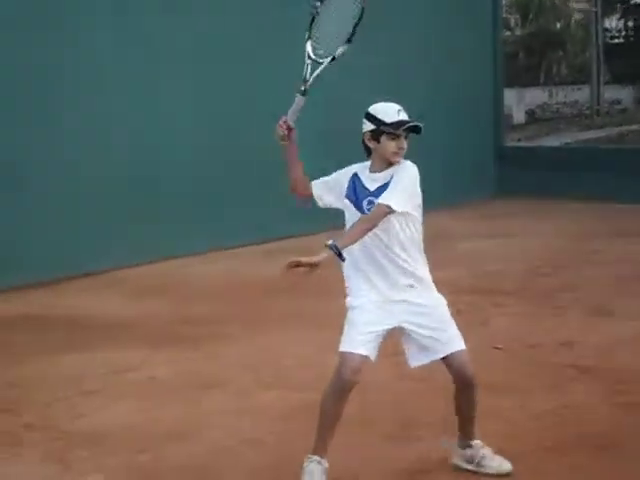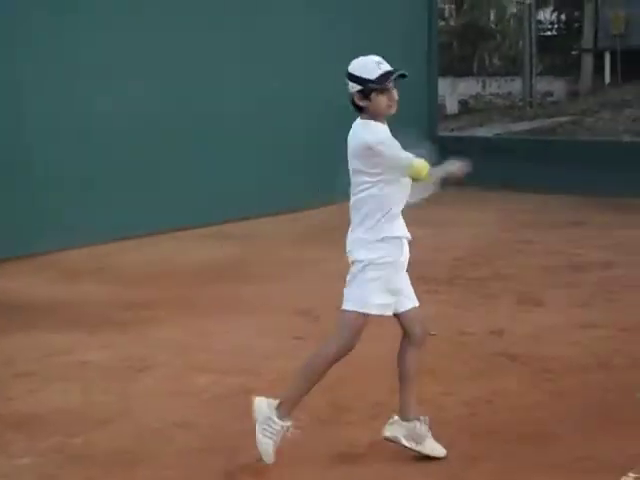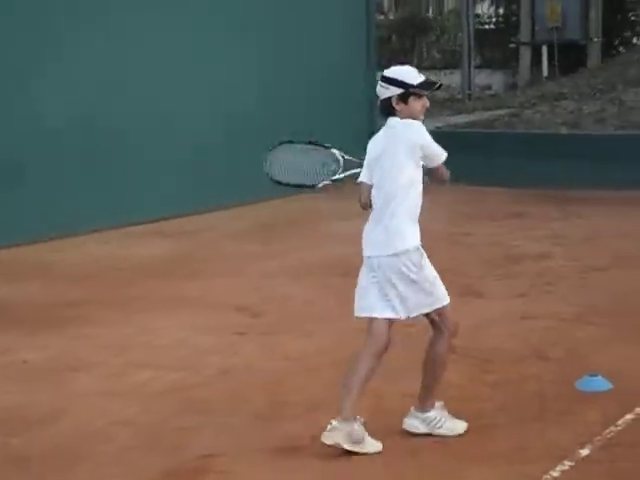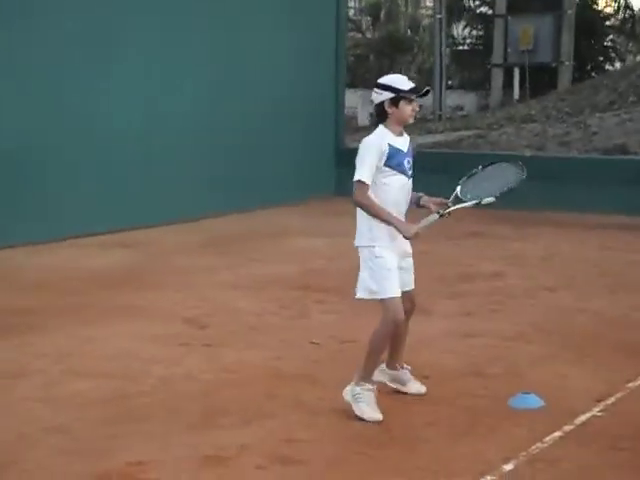
dt=0.7s
person 1, frame 1
left shoulder: (406, 172)
right shoulder: (350, 177)
left elbow: (374, 218)
right elbow: (303, 191)
left wrist: (329, 252)
right wrist: (291, 148)
left hip: (417, 293)
right hip: (369, 296)
left knee: (464, 374)
right knee: (345, 377)
left ankle: (467, 447)
person 1, frame 2
left shoulder: (375, 128)
right shoulder: (370, 137)
right elbow: (413, 170)
left wrist: (419, 166)
right wrist: (444, 169)
left hip: (390, 244)
right hip: (376, 247)
left knee: (415, 332)
right knee: (346, 337)
left ankle: (408, 421)
right ankle: (279, 412)
person 1, frame 3
left shoulder: (376, 142)
right shoulder: (411, 131)
left elbow: (366, 200)
right elbow: (441, 171)
left hip: (375, 249)
right hip: (401, 248)
left knee: (377, 341)
right knee: (445, 326)
left ankle: (345, 424)
right ankle: (425, 411)
person 1, frame 4
left shoulder: (405, 141)
right shoulder: (374, 143)
right elbow: (360, 196)
left wrist: (421, 200)
right wrist: (398, 223)
left hip: (398, 241)
right hip: (377, 243)
left knee: (407, 306)
right knee: (394, 316)
left ankle: (393, 368)
right ankle: (361, 385)
